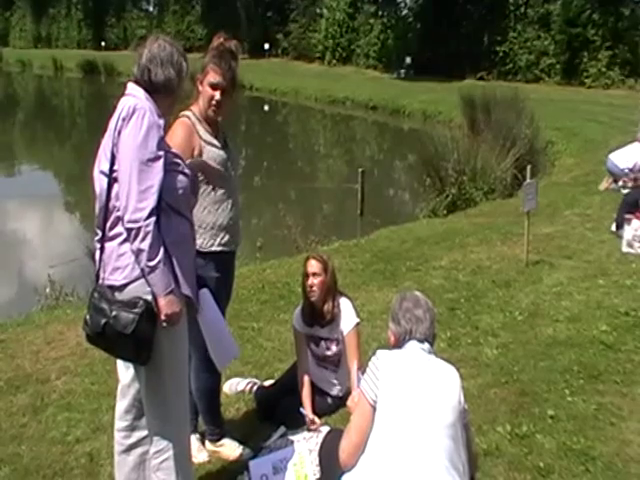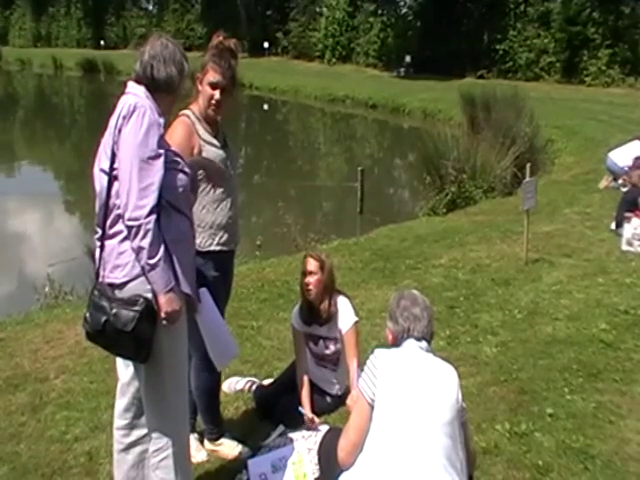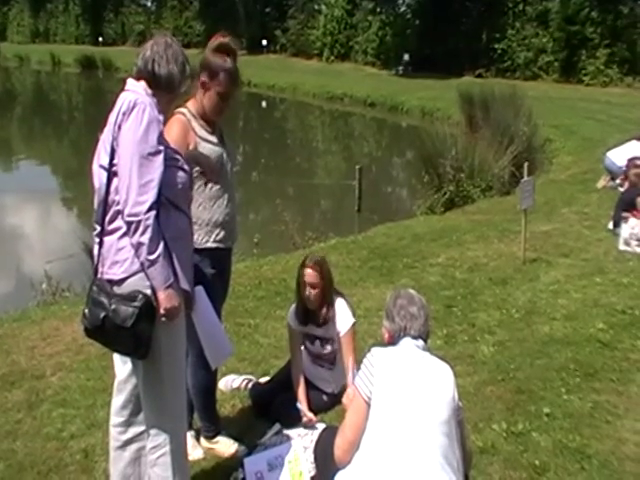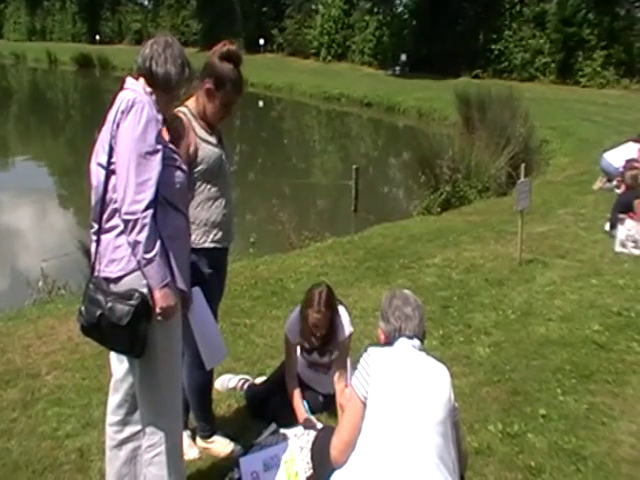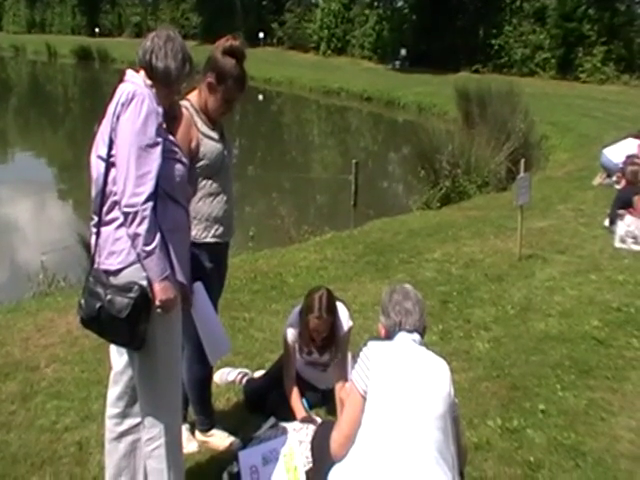
dt=0.4s
person 1, frame 1
left shoulder: (126, 115)
right shoulder: (141, 117)
right elbow: (140, 215)
right wrist: (165, 288)
left hip: (130, 277)
right hip: (147, 281)
left knee: (137, 401)
right knee: (166, 406)
person 1, frame 2
left shoulder: (126, 114)
right shoulder: (142, 115)
right elbow: (140, 213)
right wrist: (165, 285)
left hip: (130, 277)
right hip: (147, 279)
left knee: (136, 399)
right knee: (165, 404)
person 1, frame 3
left shoulder: (124, 111)
right shoulder: (141, 110)
right elbow: (140, 208)
right wrist: (164, 281)
left hip: (127, 271)
right hip: (145, 274)
left knee: (134, 396)
right knee: (162, 401)
person 1, frame 4
left shoulder: (123, 109)
right shoulder: (140, 109)
right elbow: (137, 206)
right wrist: (160, 280)
left hip: (124, 269)
right hip: (142, 273)
left knee: (129, 396)
right knee: (158, 401)
person 1, frame 5
left shoulder: (124, 101)
right shoulder: (140, 101)
right elbow: (137, 198)
right wrist: (159, 272)
left hip: (125, 262)
right hip: (142, 266)
left knee: (129, 388)
right knee: (158, 394)
person 2, frame 1
left shoulder: (217, 128)
right shoulder: (185, 129)
left hip: (222, 254)
right hip: (199, 258)
left knee: (199, 347)
right knee: (205, 350)
left ankle: (191, 428)
right ankle: (215, 435)
person 2, frame 2
left shoulder: (216, 128)
right shoulder: (185, 129)
left hip: (221, 254)
right hip: (199, 258)
left knee: (197, 347)
right knee: (204, 349)
left ankle: (189, 428)
right ankle: (214, 434)
person 2, frame 3
left shoulder: (212, 126)
right shoulder: (181, 127)
left hip: (218, 251)
right hip: (196, 255)
left knee: (197, 344)
right knee: (201, 346)
left ankle: (185, 426)
right ankle: (210, 432)
person 2, frame 4
left shoulder: (209, 126)
right shoulder: (182, 126)
left hip: (214, 251)
right hip: (193, 255)
left knee: (198, 342)
right knee: (197, 345)
left ankle: (181, 426)
right ankle: (206, 431)
person 2, frame 5
left shoulder: (211, 120)
right shoulder: (185, 121)
left hip: (215, 245)
right hip: (194, 249)
left knee: (198, 336)
right knee: (197, 339)
left ankle: (179, 420)
right ankle: (205, 426)
person 3, frame 1
left shoulder: (383, 362)
right shoulder: (452, 377)
left elbow: (347, 457)
right elbow: (470, 464)
left wrist: (357, 413)
left knee: (333, 441)
person 3, frame 2
left shoulder: (381, 361)
right shoulder: (449, 375)
left elbow: (345, 456)
right elbow: (468, 462)
left wrist: (356, 411)
left knee: (331, 441)
person 3, frame 3
left shoulder: (378, 359)
right shoulder: (445, 374)
left elbow: (342, 453)
right elbow: (465, 461)
left wrist: (351, 409)
left knee: (328, 438)
person 3, frame 4
left shoulder: (374, 360)
right shoulder: (442, 374)
left elbow: (338, 454)
right elbow: (460, 463)
left wrist: (346, 410)
left knee: (325, 438)
person 3, frame 5
left shoulder: (374, 353)
right shoulder: (442, 369)
left elbow: (338, 447)
right elbow: (460, 457)
left wrist: (348, 403)
left knee: (325, 433)
person 4, frame 1
left shoulder: (344, 311)
right shoulder: (301, 314)
left elbow: (353, 365)
right elbow: (303, 366)
right wrist: (308, 411)
left hip: (335, 389)
right hip: (311, 374)
left knee: (286, 416)
right knee: (265, 405)
left ankle: (259, 387)
right ankle: (257, 387)
person 4, frame 2
left shoulder: (342, 310)
right shoulder: (300, 312)
left elbow: (352, 363)
right elbow: (302, 364)
right wrist: (307, 410)
left hip: (334, 388)
right hip: (310, 373)
left knee: (286, 415)
right knee: (264, 403)
left ankle: (258, 386)
right ankle: (256, 386)
person 4, frame 3
left shoulder: (340, 312)
right shoulder: (297, 311)
left elbow: (349, 366)
right elbow: (297, 364)
right wrist: (304, 407)
left hip: (331, 386)
right hip: (306, 370)
left knee: (283, 413)
right knee: (260, 400)
left ankle: (255, 384)
right ankle: (251, 383)
person 4, frame 4
left shoulder: (341, 321)
right shoulder: (296, 321)
right elbow: (291, 376)
right wrist: (302, 415)
left hip: (326, 388)
right hip: (301, 370)
left knee: (279, 414)
right knee: (256, 402)
right ankle: (246, 384)
person 4, frame 5
left shoulder: (341, 318)
right shoulder: (295, 322)
left elbow: (340, 373)
right elbow: (289, 376)
right wrist: (301, 414)
left hip: (326, 381)
right hip: (299, 366)
right knee: (254, 397)
right ankle: (245, 378)
